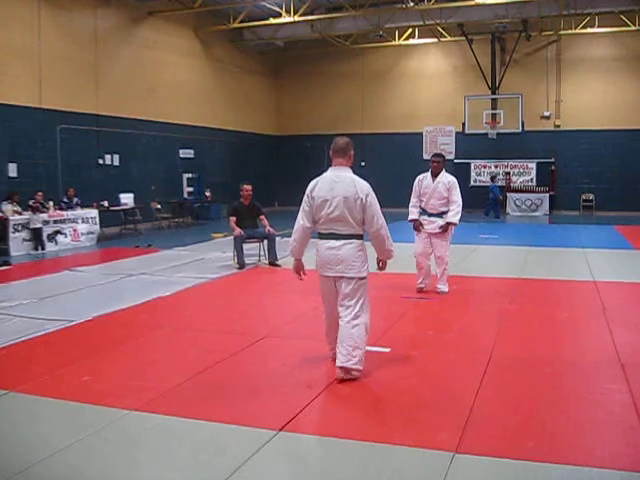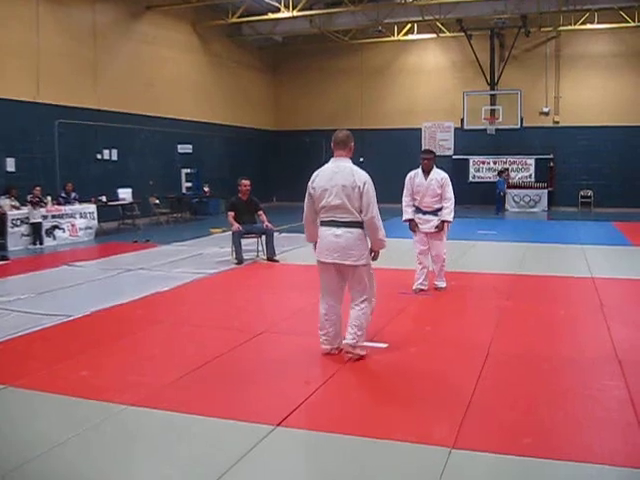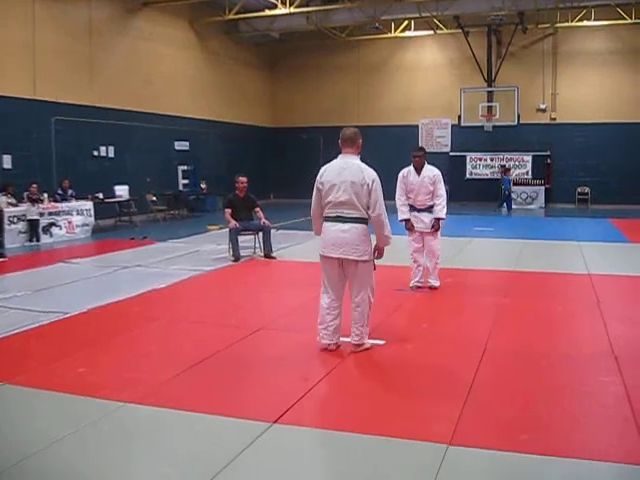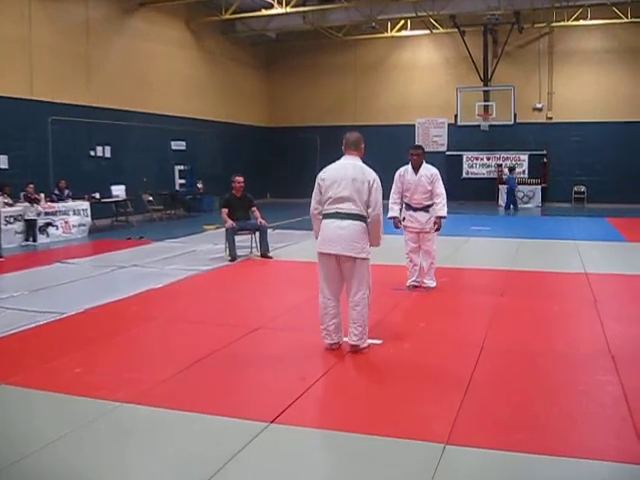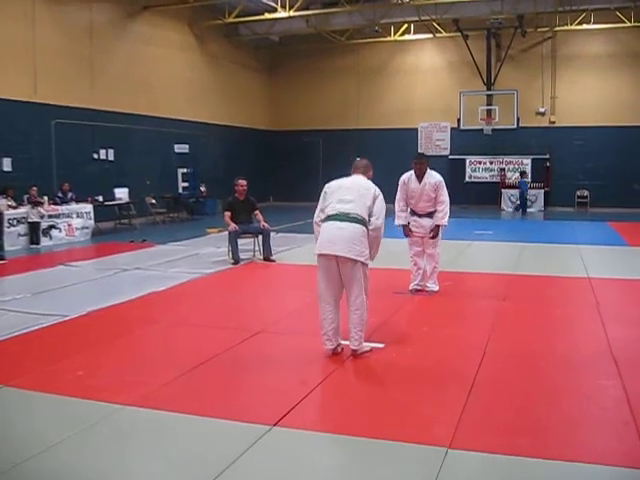
dt=0.3s
person 1, frame 1
left shoulder: (315, 185)
right shoulder: (361, 186)
left elbow: (303, 224)
right elbow: (376, 225)
left wrist: (297, 256)
right wrist: (384, 253)
left hip: (325, 252)
right hip: (352, 252)
left knee: (331, 308)
right knee: (353, 311)
left ankle: (337, 350)
right ankle: (347, 364)
person 1, frame 2
left shoulder: (317, 176)
right shoulder: (360, 176)
left elbow: (309, 215)
right elbow: (370, 215)
left wrist: (314, 239)
right wrist: (376, 243)
left hip: (326, 240)
right hip: (352, 240)
left knee: (329, 297)
right knee: (362, 296)
left ankle: (331, 344)
right ankle: (354, 344)
person 1, frame 3
left shoulder: (325, 171)
right shoulder: (367, 173)
left elbow: (316, 209)
right elbow: (377, 212)
left wrist: (322, 231)
right wrist: (382, 241)
left hip: (330, 235)
right hip: (356, 236)
left knee: (330, 292)
right knee: (361, 293)
left ankle: (328, 339)
right ankle: (359, 340)
person 1, frame 4
left shoulder: (326, 172)
right shoulder: (369, 175)
left elbow: (315, 209)
right elbow: (375, 214)
right wrist: (373, 241)
left hip: (328, 233)
right hip: (354, 233)
left knee: (328, 292)
right knee: (358, 292)
left ankle: (332, 338)
right ankle: (357, 340)
person 1, frame 5
left shoulder: (332, 184)
right shoulder: (373, 189)
left elbow: (317, 218)
right elbow: (376, 225)
right wrist: (369, 255)
left hip: (328, 237)
right hip: (354, 237)
left knee: (328, 296)
right knee: (357, 297)
left ankle: (332, 344)
right ankle: (356, 345)
person 2, frame 1
left shoulder: (451, 180)
right shoulder: (421, 179)
left elbow: (456, 203)
right elbow: (414, 200)
left wrist: (449, 222)
right wrist: (415, 219)
left hip: (442, 222)
right hip: (423, 221)
left knee: (442, 256)
right knee: (421, 253)
left ankle: (442, 286)
right ankle: (422, 282)
person 2, frame 2
left shoulder: (442, 176)
right shoulder: (412, 176)
left elbow: (448, 200)
right elbow: (407, 199)
left wrist: (444, 220)
right wrist: (410, 219)
left hip: (437, 218)
right hip: (419, 219)
left knee: (439, 253)
right knee: (421, 253)
left ankle: (440, 282)
right ankle: (420, 284)
person 2, frame 3
left shoulder: (434, 173)
right shoulder: (404, 174)
left elbow: (440, 197)
right elbow: (401, 198)
left wrist: (438, 219)
right wrist: (406, 219)
left hip: (430, 216)
right hip: (413, 216)
left knee: (433, 250)
right knee: (416, 251)
left ankle: (433, 281)
right ankle: (416, 281)
person 2, frame 4
left shoulder: (432, 172)
right shoulder: (401, 172)
left elbow: (440, 196)
right elbow: (395, 195)
left wrist: (439, 217)
right wrist: (395, 216)
left hip: (428, 215)
right hip: (409, 215)
left knee: (428, 250)
right knee: (411, 250)
left ankle: (428, 281)
right ankle: (413, 280)
person 2, frame 5
left shoulder: (437, 179)
right shoulder: (405, 179)
left elbow: (443, 203)
right elbow: (400, 202)
left wrist: (438, 225)
right wrist: (404, 224)
left hip: (431, 220)
right hip: (414, 220)
left knee: (432, 254)
right knee: (415, 254)
left ankle: (431, 285)
right ankle: (416, 284)
